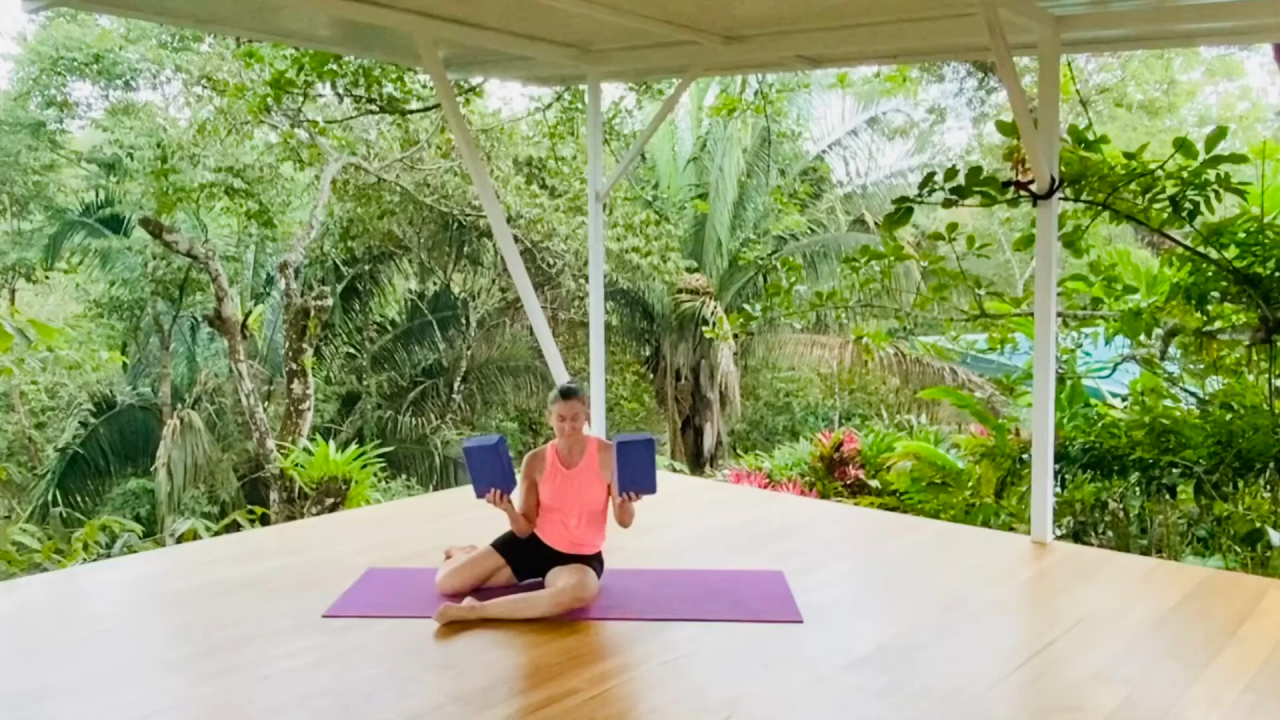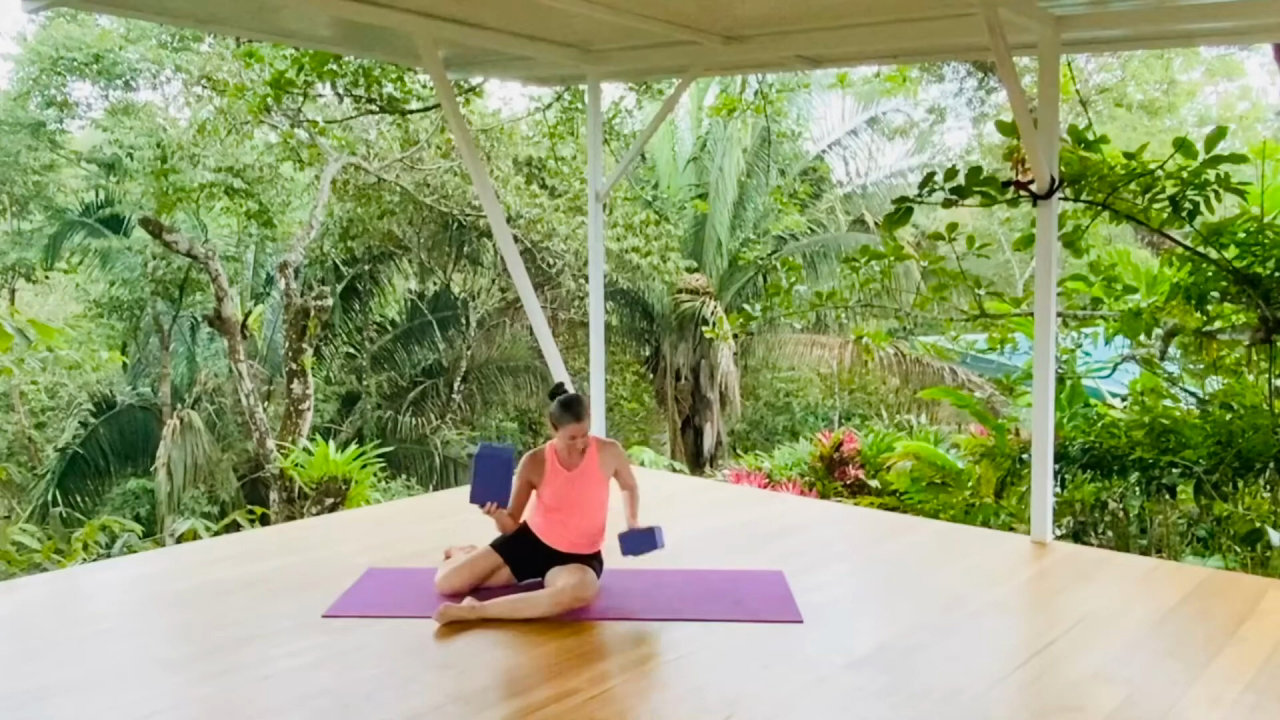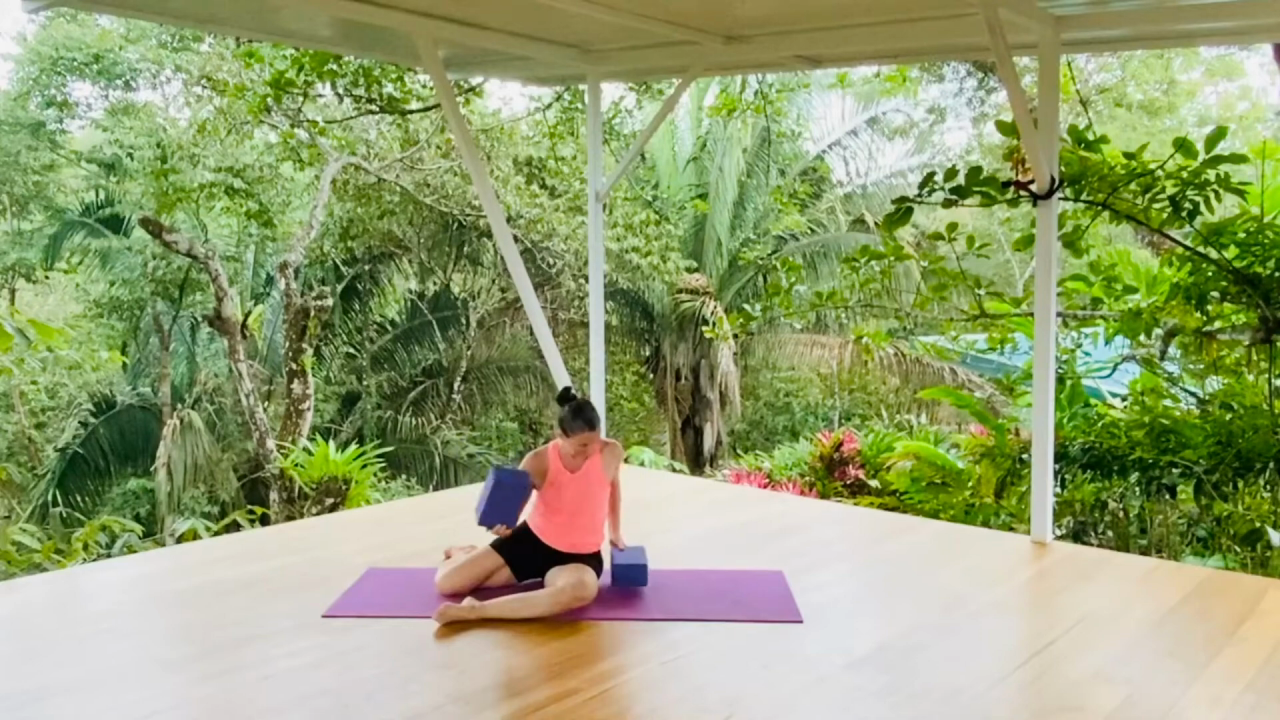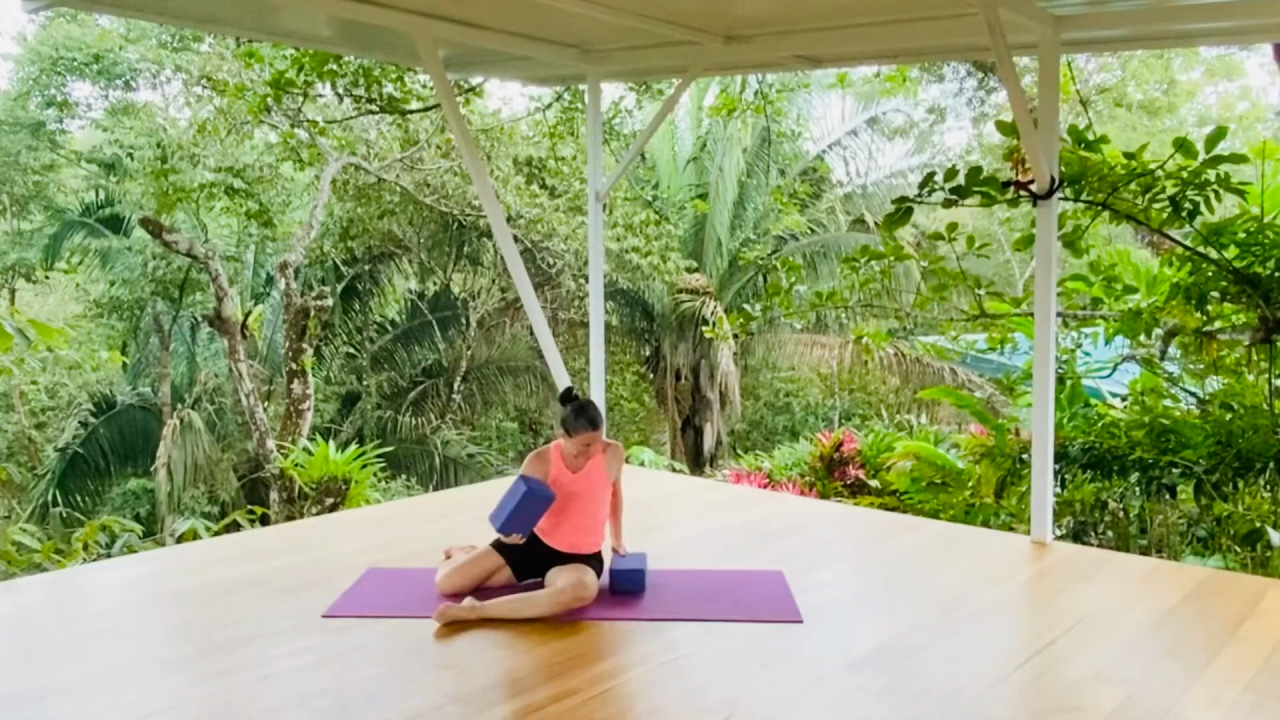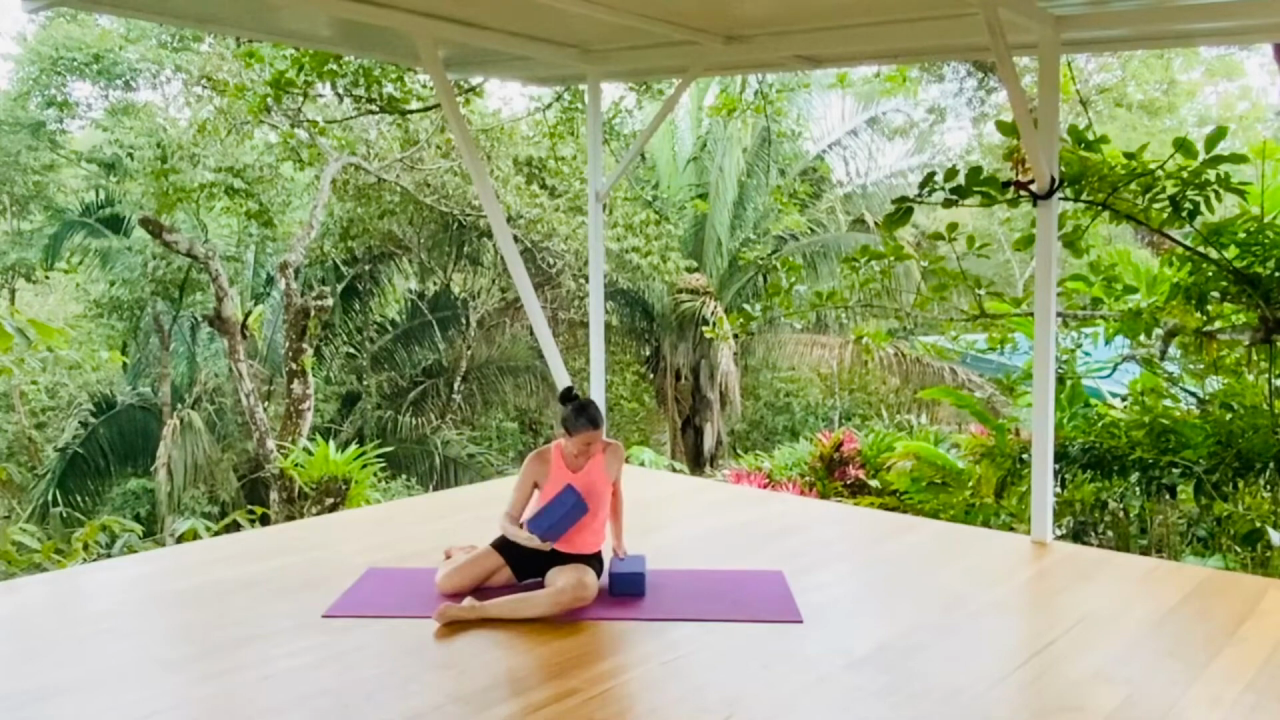
dt=0.3s
person 1, frame 1
left shoulder: (609, 455)
right shoulder: (535, 461)
left elbow: (624, 522)
right elbow: (524, 529)
left wrist: (627, 509)
right wrist: (508, 510)
left hip: (580, 557)
right hip: (534, 542)
left knee: (580, 591)
right knee: (447, 582)
left ankle: (476, 610)
right ankle: (469, 553)
person 1, frame 2
left shoulder: (609, 452)
right shoulder: (534, 462)
left elbow: (631, 487)
right elbow: (510, 526)
left wrist: (632, 520)
right wrist: (498, 516)
left hip: (579, 556)
right hip: (531, 540)
left knee: (579, 591)
right knee: (446, 583)
left ankle: (476, 610)
right ankle: (469, 554)
person 1, frame 3
left shoulder: (611, 453)
right shoulder: (537, 462)
left wrist: (615, 531)
right wrist: (499, 526)
left hip: (579, 556)
right hip: (532, 540)
left knee: (580, 590)
right knee: (446, 582)
left ankle: (476, 610)
right ankle: (468, 553)
person 1, frame 4
left shoulder: (613, 454)
right shoulder: (539, 462)
left wrist: (617, 539)
left hip: (580, 557)
right hip: (534, 541)
left knee: (581, 590)
right knee: (447, 582)
left ankle: (476, 610)
right ankle: (468, 554)
person 1, frame 5
left shoulder: (613, 454)
right shoulder: (539, 462)
right elbow: (508, 519)
left wrist: (618, 540)
right wrist: (524, 538)
left hip: (580, 557)
right hip: (534, 543)
left knee: (581, 590)
right knee: (446, 582)
left ankle: (476, 610)
right ankle: (468, 554)
